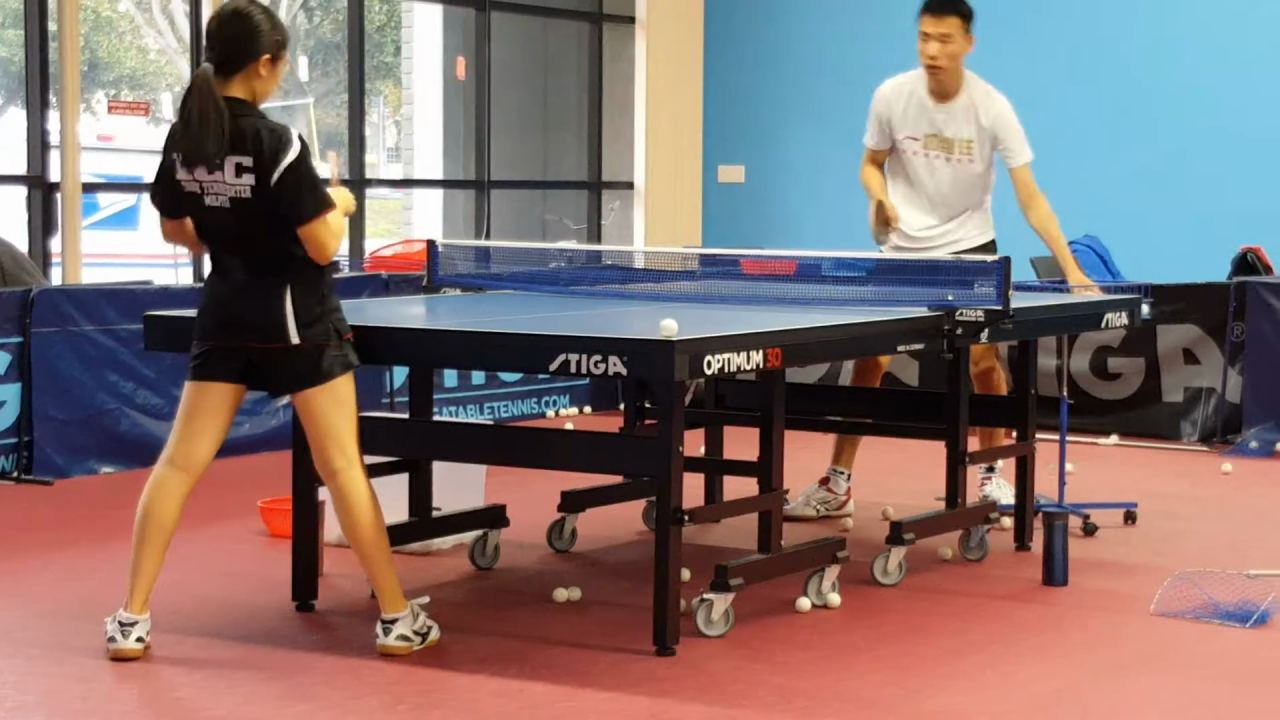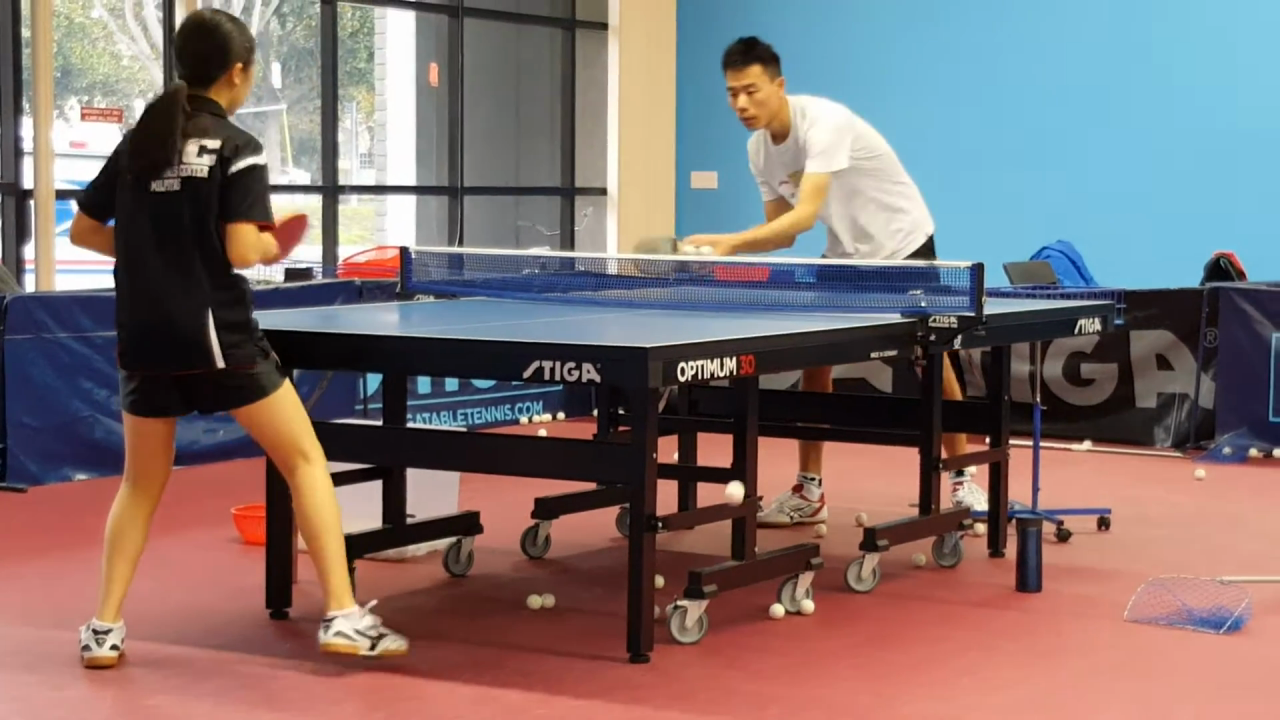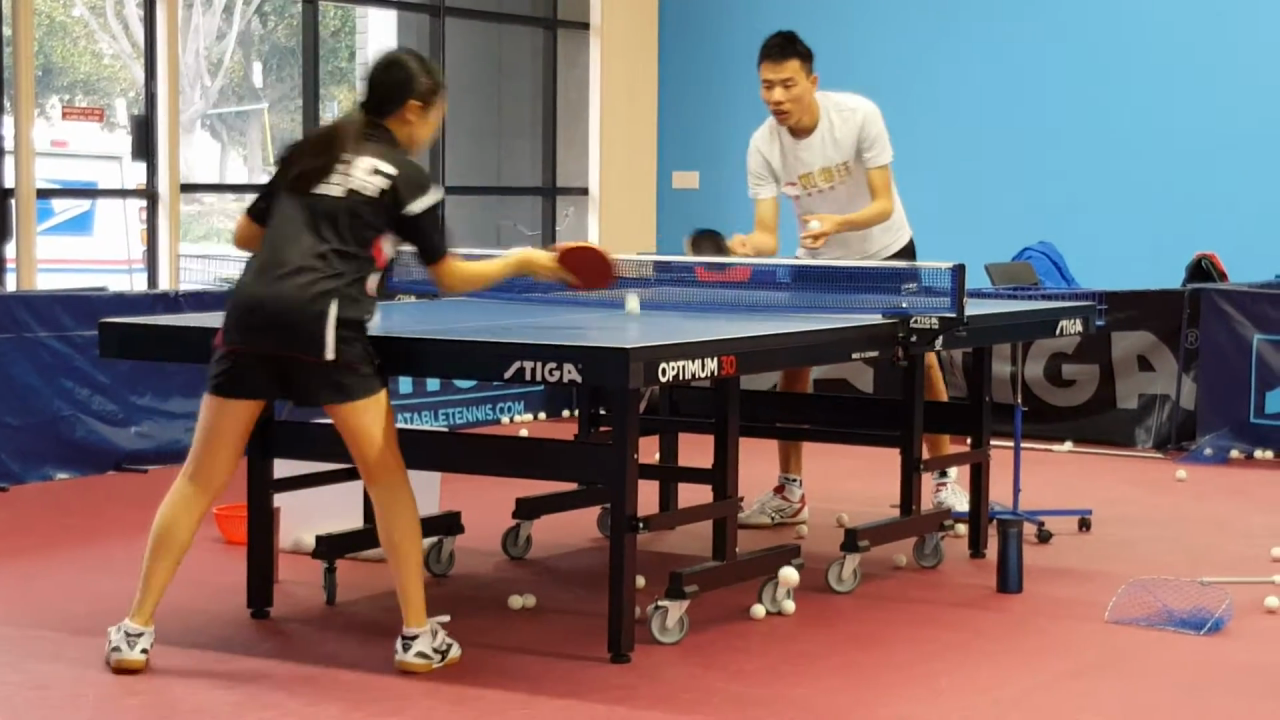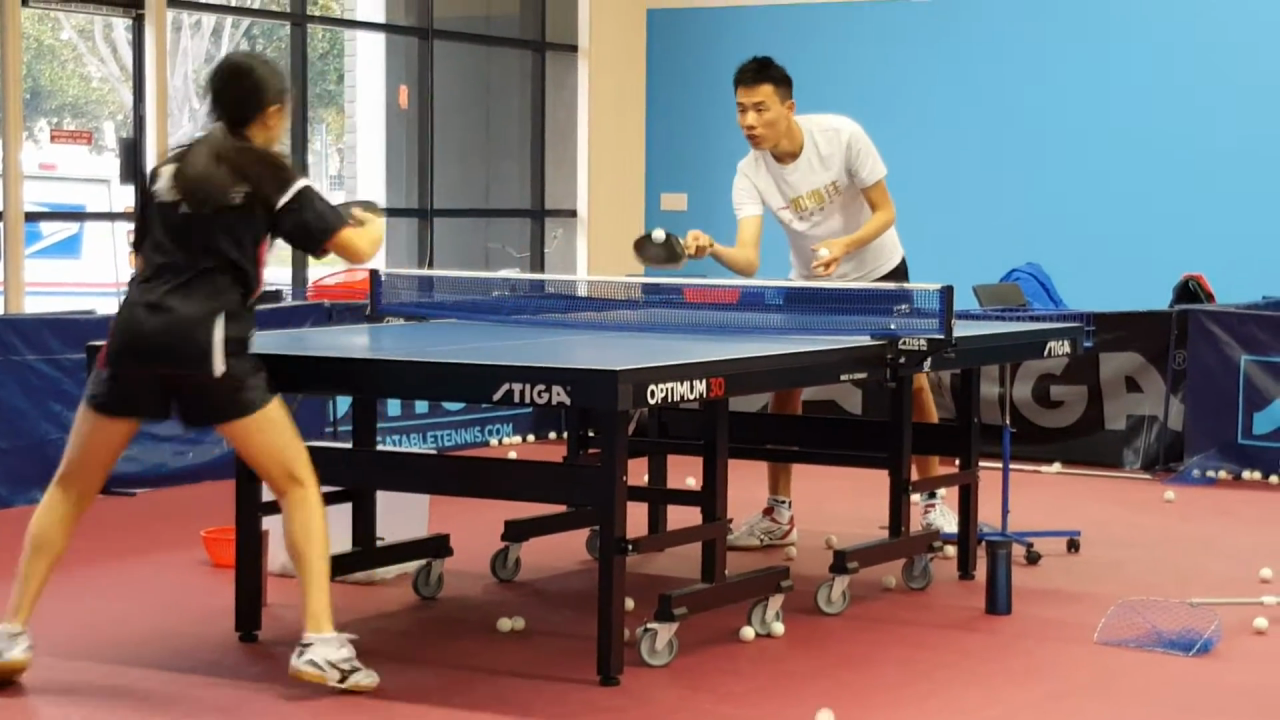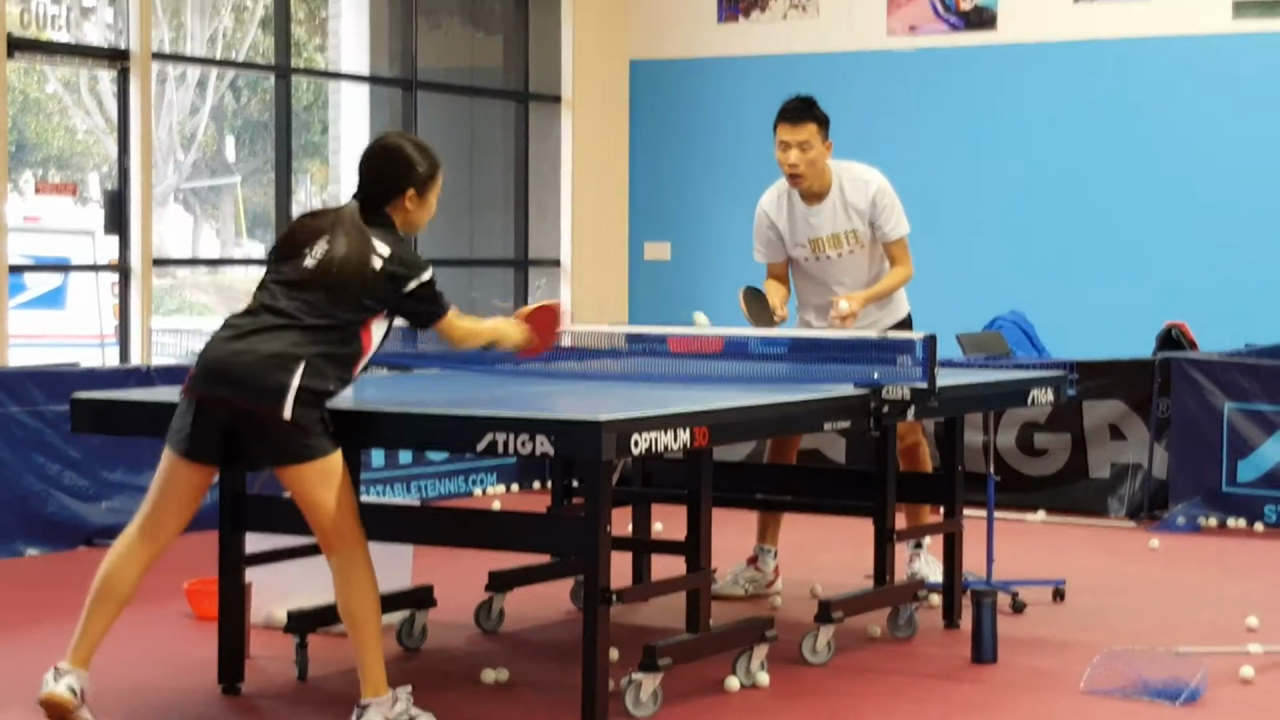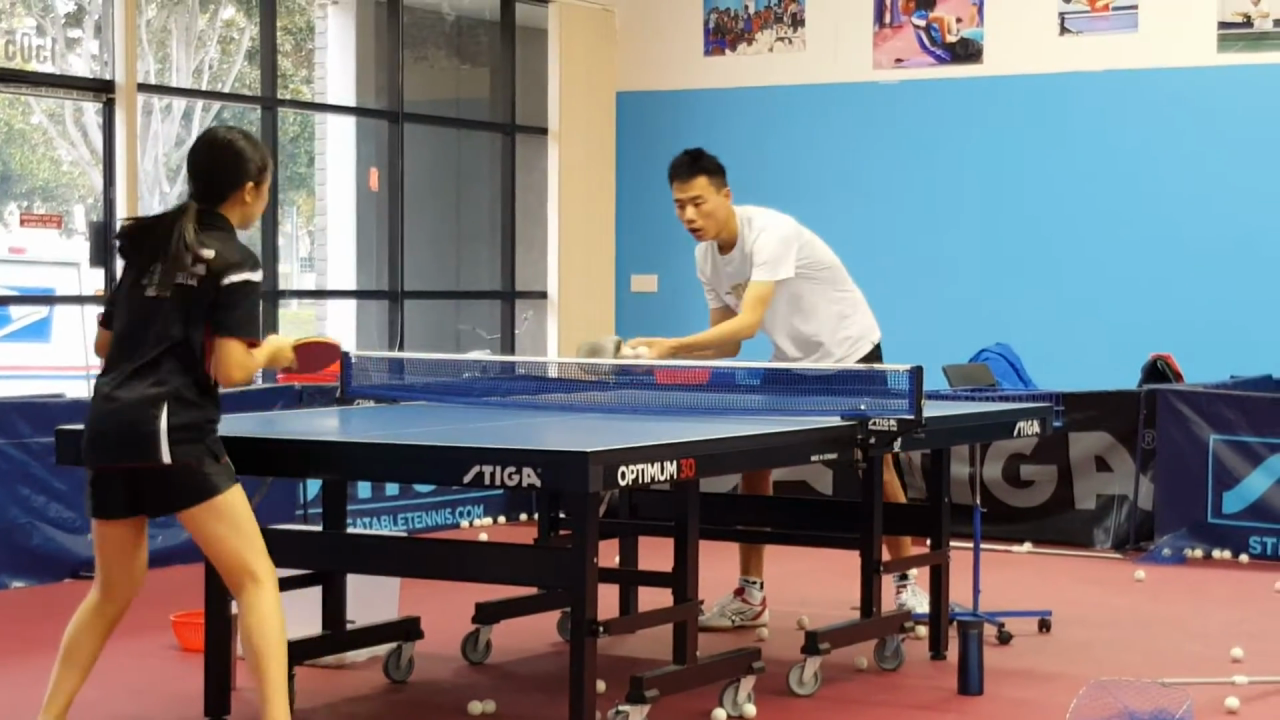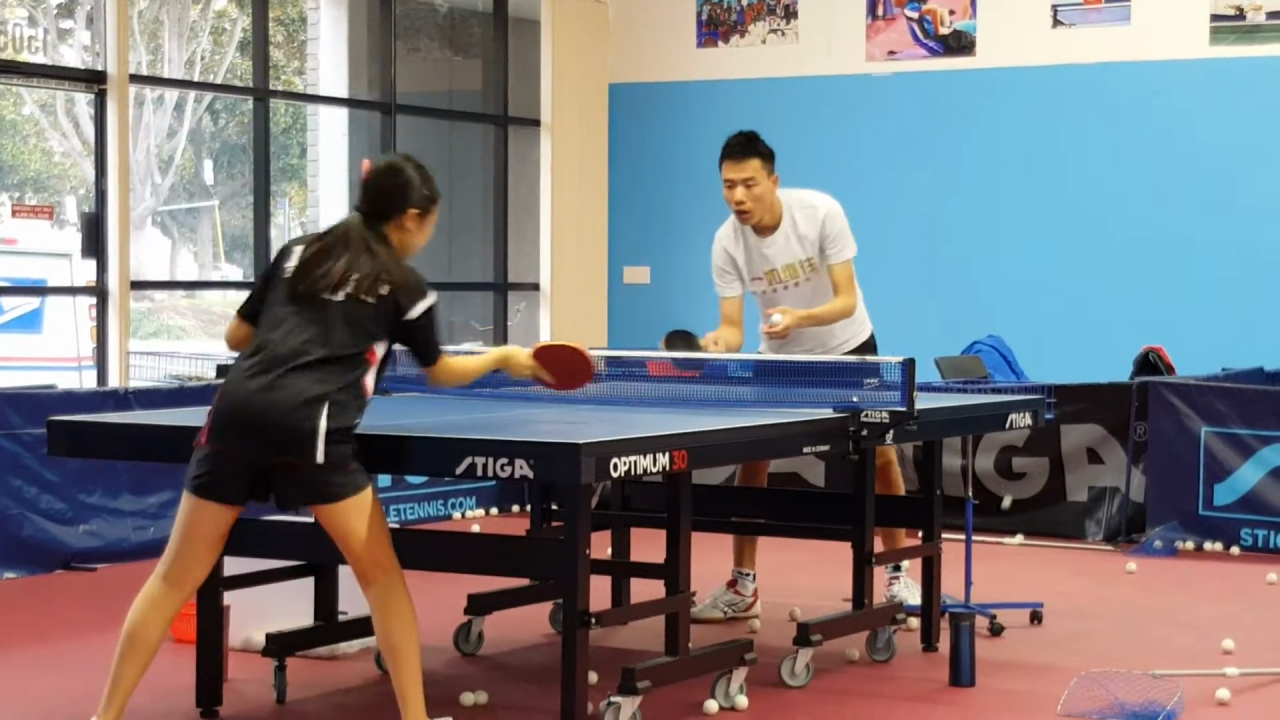
dt=0.7s
person 1, frame 1
left shoulder: (184, 139)
right shoulder: (276, 142)
left elbow: (176, 230)
right elbow: (324, 247)
right wrist: (338, 205)
left hip: (223, 315)
right hip: (296, 317)
left knee: (178, 463)
right knee: (341, 467)
left ankle: (130, 620)
right ankle: (397, 618)
person 1, frame 2
left shoulder: (138, 137)
right shoulder: (237, 148)
left elbow: (84, 230)
right elbow: (245, 253)
right wrist: (276, 237)
left hip: (144, 333)
right hip: (216, 330)
left knee: (141, 482)
right knee: (305, 461)
left ankle: (104, 628)
right ankle: (343, 614)
person 1, frame 3
left shoulder: (308, 153)
right shoulder: (407, 178)
left elbow: (246, 235)
right elbow: (450, 278)
right wrist: (523, 261)
left hip: (250, 315)
right hip: (324, 323)
left knee: (200, 476)
right knee: (387, 477)
left ankle: (135, 631)
right ankle: (418, 634)
person 1, frame 4
left shoulder: (165, 170)
right shoulder: (272, 179)
right elbow: (358, 247)
right wrist: (372, 228)
left hip: (136, 337)
right hip: (209, 350)
left knee: (73, 485)
right knee: (299, 485)
right ankle: (319, 643)
person 1, frame 5
left shoulder: (307, 229)
right shoulder: (399, 261)
right elbow: (459, 334)
right wrist: (505, 330)
left hip: (217, 373)
right hip: (280, 394)
left knee: (151, 530)
right knee: (346, 545)
person 1, frame 6
left shoulder: (146, 244)
right shoulder: (235, 260)
left elbow: (105, 344)
right elbow: (231, 369)
right wrist: (272, 352)
left hip: (108, 429)
right hip: (173, 434)
left knee: (113, 590)
right knee: (255, 579)
person 1, frame 7
left shoulder: (297, 252)
right shoulder: (403, 285)
left elbow: (237, 336)
right elbow: (443, 372)
right wrist: (504, 357)
left hip: (236, 416)
right hip: (309, 427)
left knee: (175, 576)
right knee: (381, 575)
person 2, frame 1
left shoulder: (992, 108)
right shoulder: (891, 96)
left elbow: (1030, 198)
left wrist: (1070, 268)
right wrist: (881, 200)
left hip: (969, 246)
right hip: (902, 249)
left knee: (984, 360)
right knee: (869, 362)
left ankle: (991, 475)
right ankle: (837, 483)
person 2, frame 2
left shoulder: (824, 122)
right shoulder: (758, 149)
left elbow: (804, 216)
right elbow: (782, 233)
left wrist: (731, 243)
right wrist: (721, 243)
left hip: (903, 244)
right hip: (846, 254)
right knee: (814, 361)
left ankle: (962, 477)
right ankle: (809, 490)
person 2, frame 3
left shoulder: (859, 115)
right shoulder: (763, 146)
left elbow: (885, 205)
right elbow: (768, 235)
left wrist: (836, 222)
right wrist: (746, 244)
left hip: (886, 252)
right hip: (820, 261)
left knee: (922, 362)
right knee: (793, 364)
left ankle: (944, 479)
right ankle: (789, 490)
person 2, frame 4
left shoulder: (843, 134)
right shoulder: (750, 173)
left elbow: (885, 212)
right elbow: (749, 259)
left wrist: (844, 245)
right wrist: (712, 249)
left hip: (879, 272)
right hip: (811, 284)
left knee: (912, 383)
right knee: (785, 385)
left ankle: (932, 500)
right ankle: (778, 513)
person 2, frame 5
left shoulder: (870, 187)
right shoulder: (771, 208)
left elbow: (903, 266)
right elbow: (777, 276)
left wrist: (862, 298)
right wrist: (774, 302)
left hip: (883, 323)
right hip: (815, 331)
left knee: (908, 434)
right knee: (783, 434)
left ankle: (919, 550)
right ankle: (764, 562)
person 2, frame 6
left shoulder: (771, 232)
right shoulder: (705, 258)
left elbow: (747, 324)
right elbow: (727, 344)
left wrist: (670, 345)
right wrist: (661, 351)
left hip: (850, 353)
right hip: (792, 364)
left knee: (877, 470)
right knee: (754, 466)
left ankle: (906, 582)
right ankle: (751, 594)
person 2, frame 7
left shoulder: (821, 211)
right shoulder: (727, 244)
left elbow: (848, 301)
right elbow: (734, 329)
left wrist: (799, 318)
right wrist: (715, 342)
left hip: (847, 346)
right hip: (781, 358)
left knee: (880, 455)
right knee: (752, 459)
left ankle: (896, 573)
right ankle: (742, 585)
